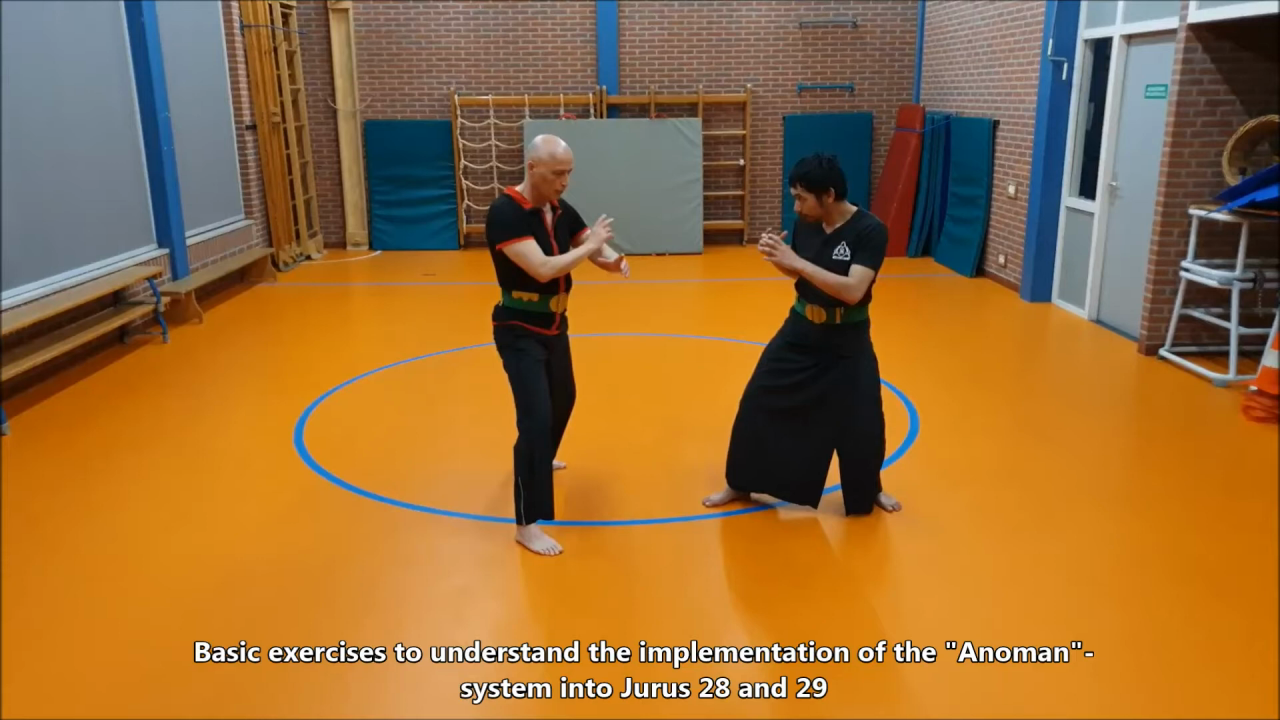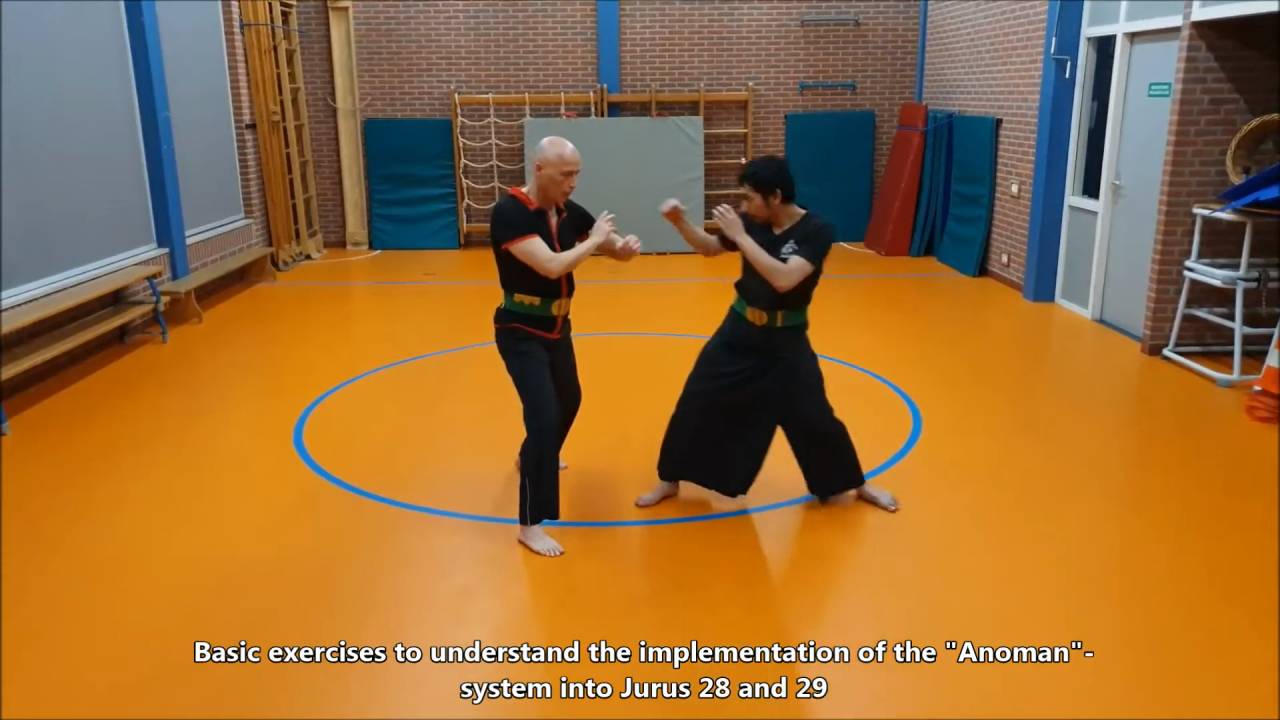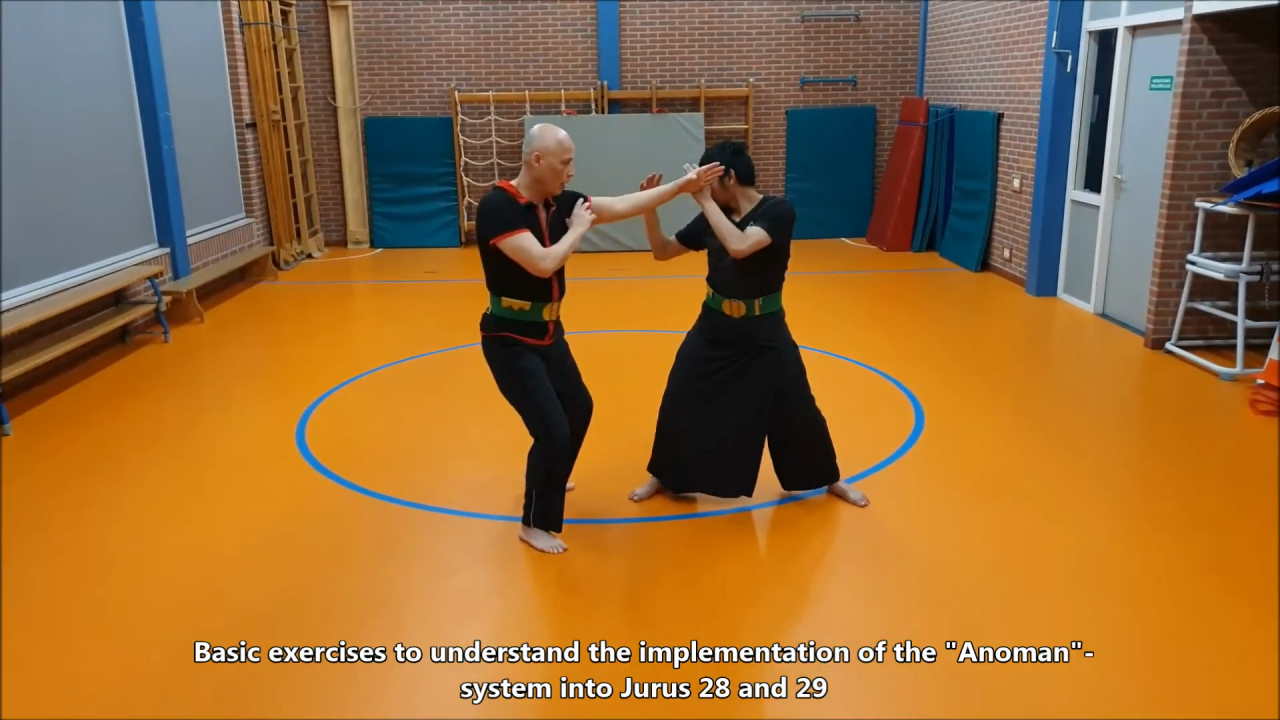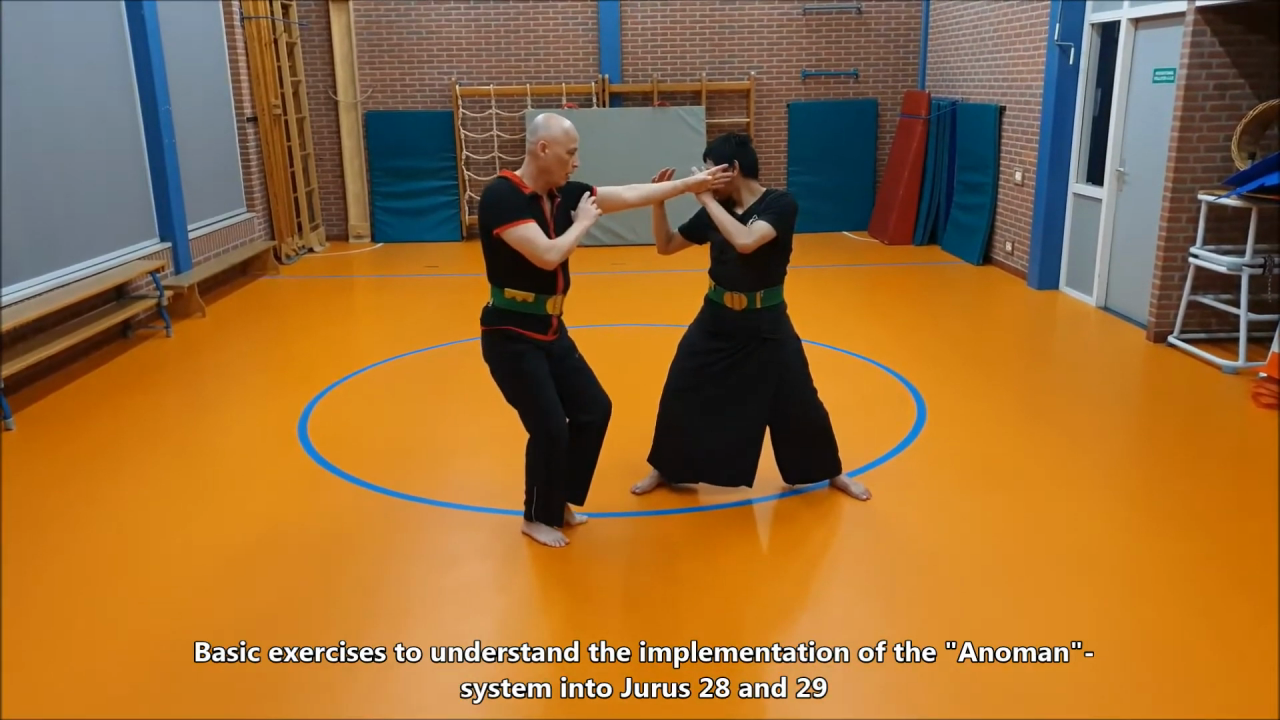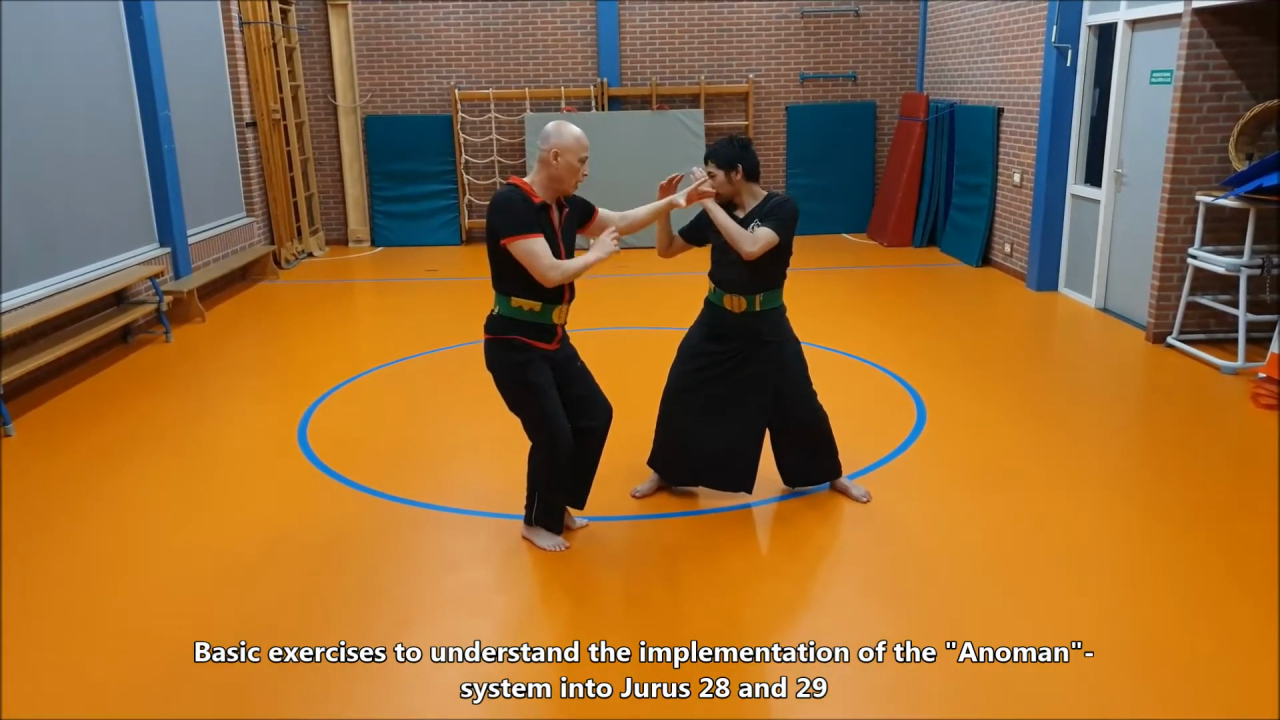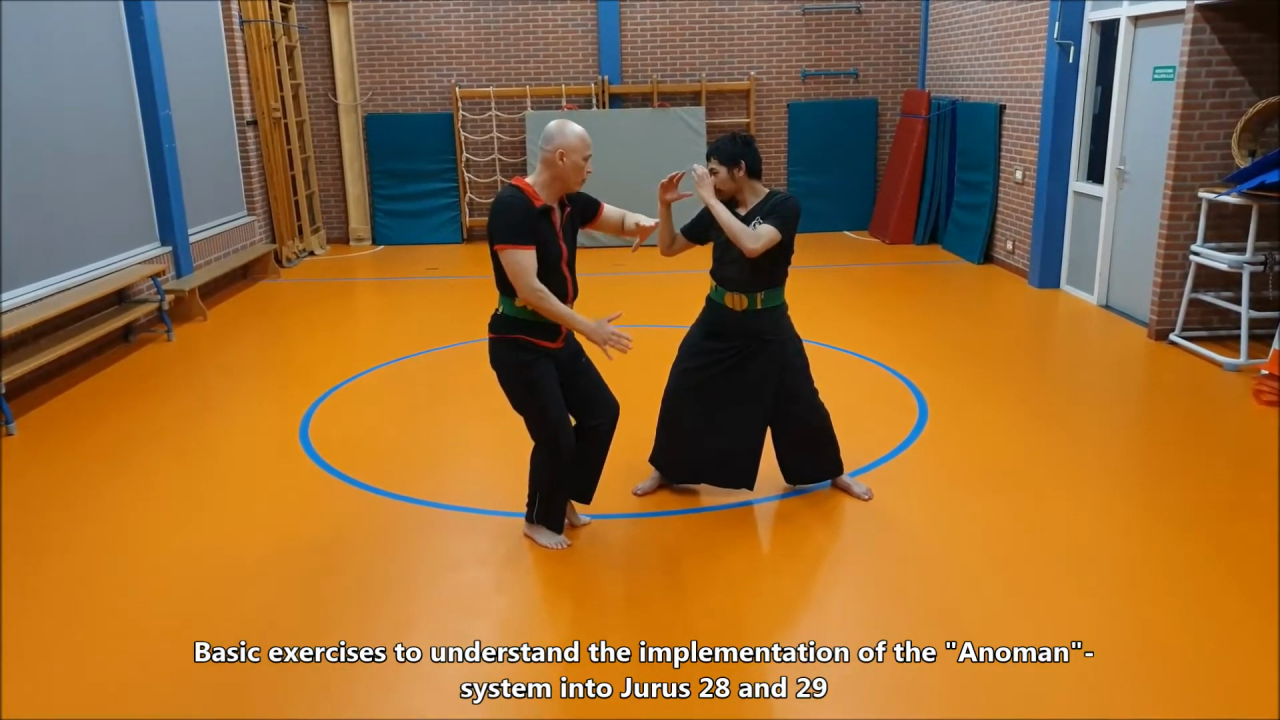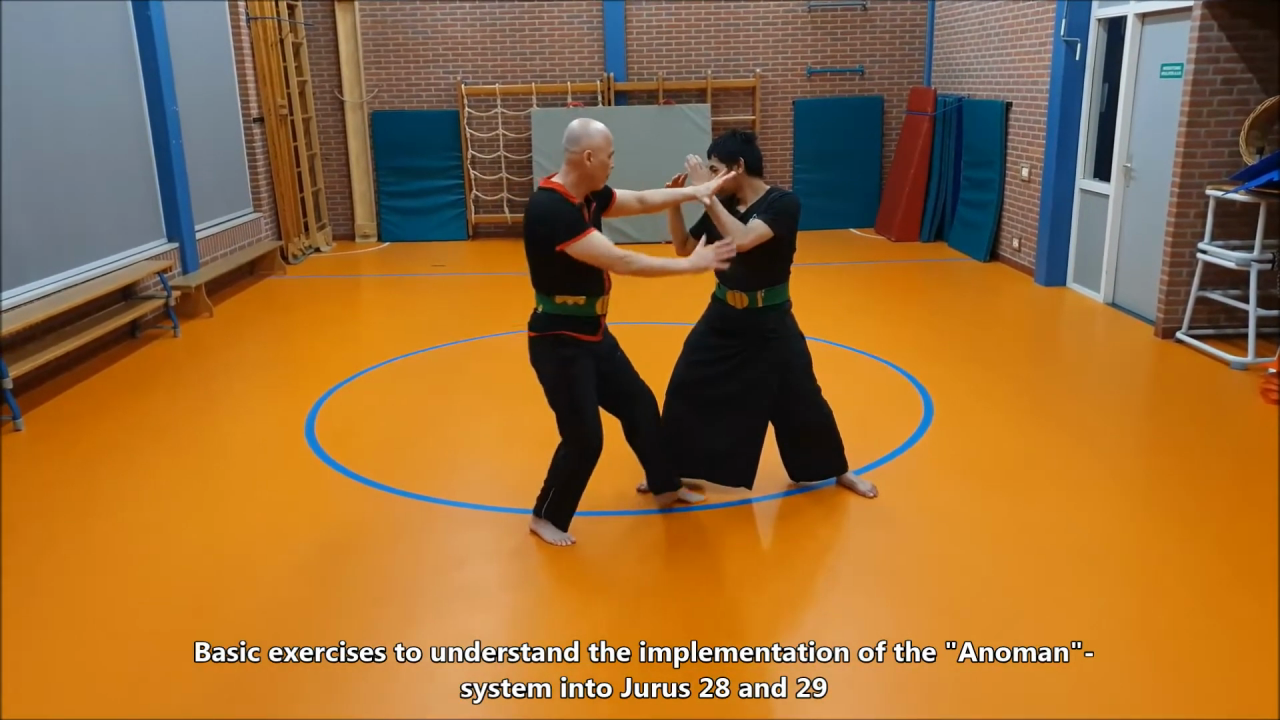
dt=0.7s
person 1, frame 1
left shoulder: (560, 209)
right shoulder: (505, 213)
left elbow: (594, 249)
right elbow: (542, 268)
left wrist: (614, 260)
right wrist: (591, 246)
left hip: (554, 325)
right hip: (519, 330)
left knee: (561, 400)
right knee: (536, 417)
left ankle: (538, 458)
right ankle: (527, 524)
person 1, frame 2
left shoulder: (569, 211)
right shoulder: (509, 213)
left elbow: (611, 245)
right elbow: (551, 265)
left wrist: (626, 245)
right wrist: (595, 239)
left hip: (556, 327)
right hip: (521, 332)
left knee: (567, 400)
right knee: (544, 415)
left ankle: (531, 458)
right ankle: (530, 524)
person 1, frame 3
left shoulder: (559, 202)
right shoulder: (498, 207)
left elbow: (622, 206)
right elbow: (542, 263)
left wrist: (681, 186)
right wrist: (578, 229)
left hip: (548, 333)
right hip: (510, 341)
left knee: (578, 409)
right knee: (553, 431)
left ankle: (547, 482)
right ankle: (534, 524)
person 1, frame 4
left shoulder: (563, 194)
right shoulder: (501, 197)
left elbow: (629, 196)
right elbow: (547, 255)
left wrist: (690, 183)
right wrist: (583, 222)
left hip: (550, 329)
right hip: (511, 336)
left knee: (593, 410)
right knee: (549, 428)
left ankle: (559, 500)
right ankle: (538, 517)
person 1, frame 5
left shoulder: (566, 204)
right shoulder: (509, 204)
left elbow: (620, 222)
right elbow: (548, 272)
left wrist: (670, 202)
right wrist: (595, 253)
left hip: (551, 337)
right hip: (514, 344)
left knee: (594, 416)
right knee: (553, 436)
left ankle: (559, 505)
right ankle: (538, 523)
person 1, frame 6
left shoulder: (570, 202)
right shoulder: (511, 207)
left elbow: (620, 219)
right elbow: (528, 289)
left wrist: (639, 222)
right wrist: (588, 328)
left hip: (557, 336)
right hip: (519, 343)
left knee: (602, 413)
right knee: (555, 436)
left ankle: (564, 499)
right ankle: (540, 520)
person 1, frame 7
left shoulder: (585, 195)
right shoulder: (549, 208)
left elbow: (640, 200)
right elbow: (616, 260)
left wrist: (692, 191)
right wrist: (687, 264)
left hip: (591, 333)
right hip: (559, 341)
left knee: (640, 406)
right knee: (584, 438)
left ankle: (666, 485)
right ankle: (547, 517)
person 2, frame 1
left shoulder: (869, 231)
right shoulder: (805, 223)
left elbow: (853, 291)
left wrist: (796, 261)
right wrist: (780, 256)
left hip: (847, 341)
right hip: (800, 330)
left knee: (862, 422)
right knee: (757, 405)
left ankle: (869, 489)
right ankle: (739, 485)
person 2, frame 2
left shoulder: (817, 232)
right shoulder: (751, 221)
left elbow: (785, 280)
right elbow: (709, 248)
left wrist: (742, 236)
right wrist: (680, 222)
left hip: (786, 340)
right hip: (739, 331)
left knee: (814, 418)
right knee: (696, 405)
left ankle: (854, 484)
right ankle: (669, 480)
person 2, frame 3
left shoulder: (778, 211)
right shoulder: (713, 216)
left elbow: (740, 246)
right elbow: (661, 251)
left wrist: (705, 202)
right wrist: (649, 207)
left hip: (764, 330)
right hip: (714, 326)
left knee: (797, 410)
right knee: (679, 403)
left ankle: (830, 479)
right ankle: (663, 477)
person 2, frame 4
left shoulder: (781, 204)
right shoulder: (717, 209)
left elbow: (746, 241)
right elbow: (666, 245)
left wrist: (706, 200)
right wrist: (659, 201)
left hip: (765, 323)
right hip: (716, 319)
left knee: (799, 403)
right knee: (679, 396)
left ankle: (832, 473)
right ankle: (665, 470)
person 2, frame 5
left shoulder: (781, 208)
right shoulder: (717, 211)
left elbow: (750, 248)
right elbow: (666, 249)
left wrist: (709, 203)
left hip: (765, 325)
right hip: (716, 322)
left knee: (799, 406)
right knee: (679, 398)
left ankle: (832, 475)
right ankle: (664, 473)
person 2, frame 6
left shoulder: (784, 206)
right shoulder: (719, 210)
left elbow: (752, 245)
right elbow: (669, 248)
left wrist: (709, 199)
right wrist: (665, 205)
left hip: (766, 324)
right hip: (717, 319)
left knee: (800, 403)
right knee: (681, 395)
left ankle: (834, 473)
right ankle: (666, 470)
person 2, frame 7
left shoulder: (783, 203)
right shoulder: (726, 206)
left elbow: (742, 240)
right elbow: (683, 248)
left wrist: (705, 193)
right wrist: (674, 205)
left hip: (769, 320)
right hip: (722, 315)
left knee: (801, 400)
right knee: (684, 390)
left ankle: (839, 470)
right ankle: (669, 468)
